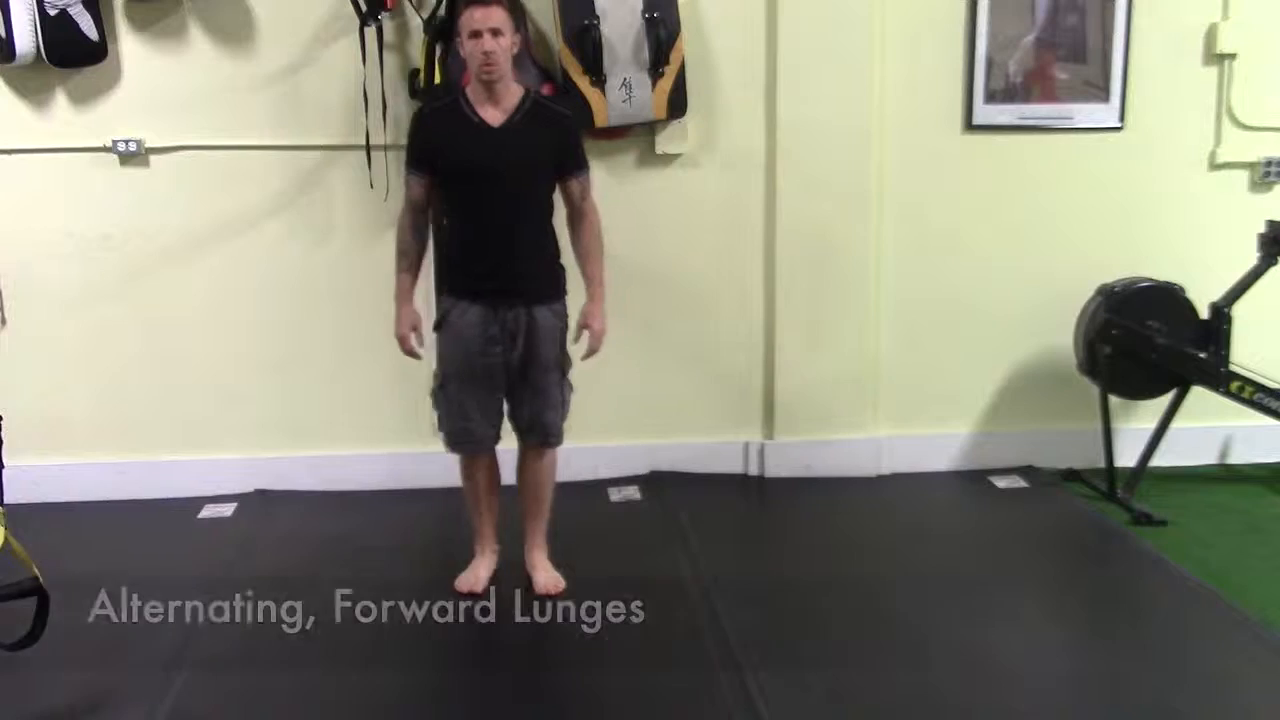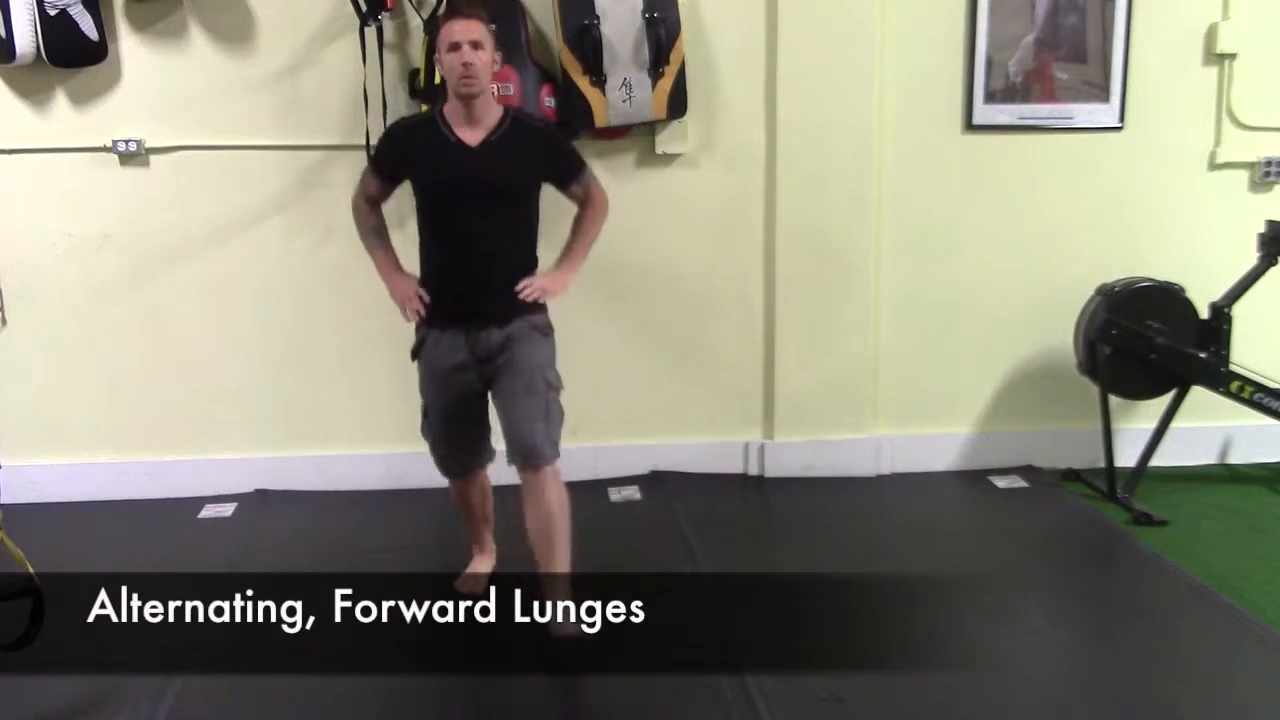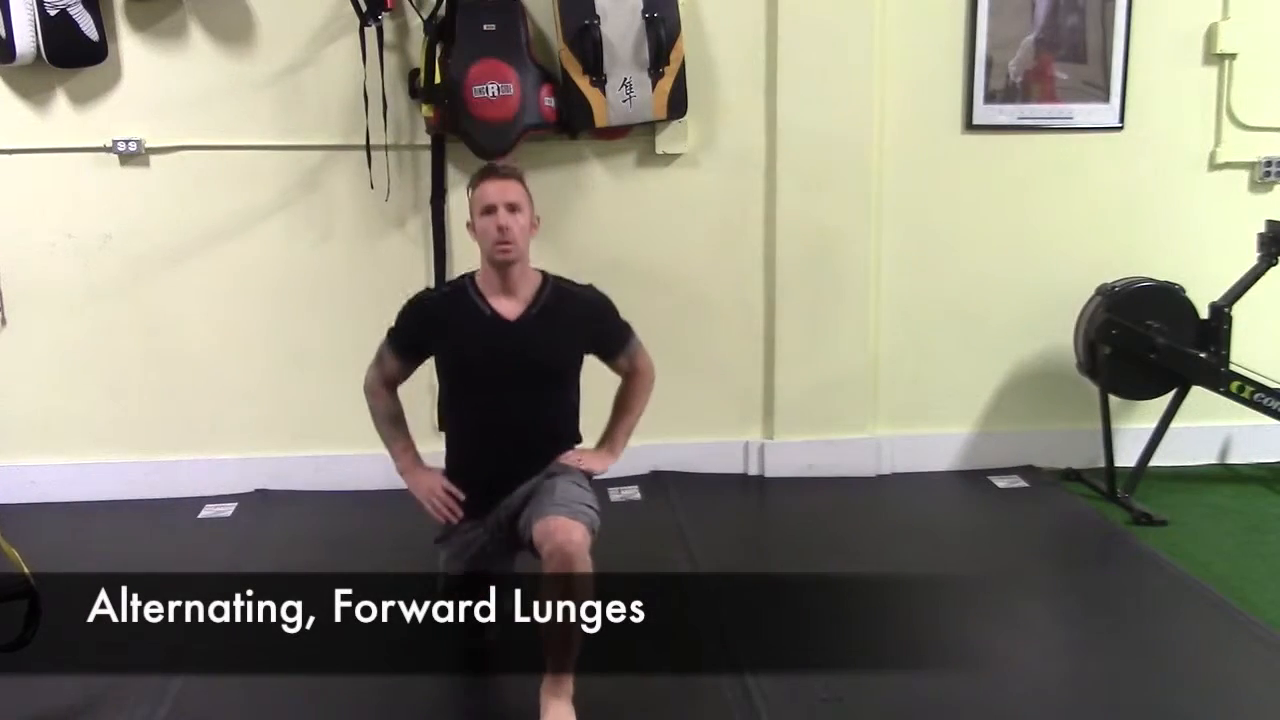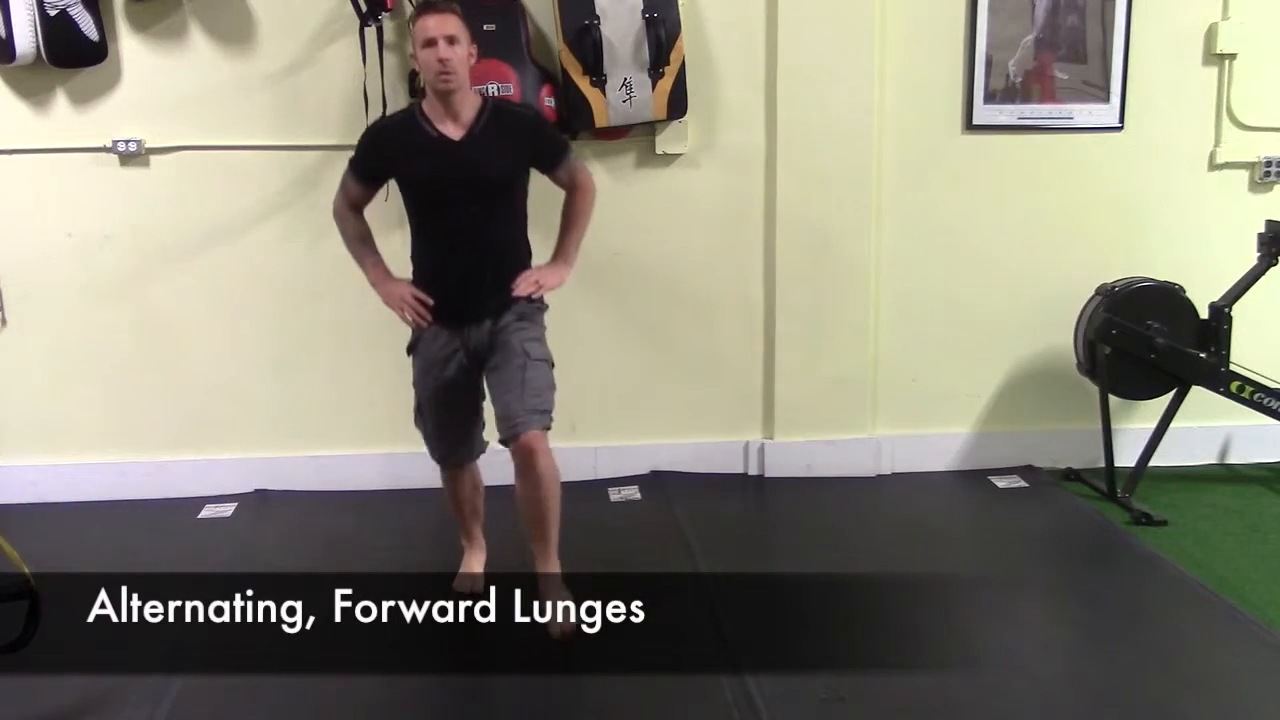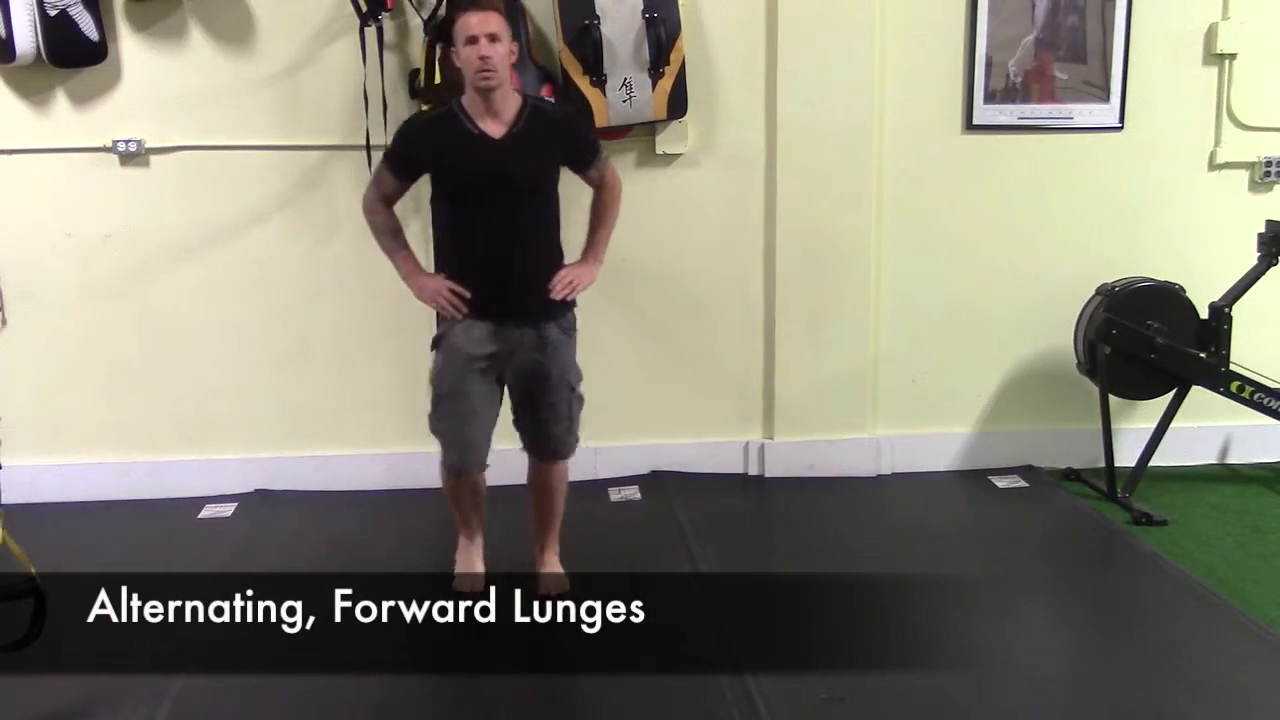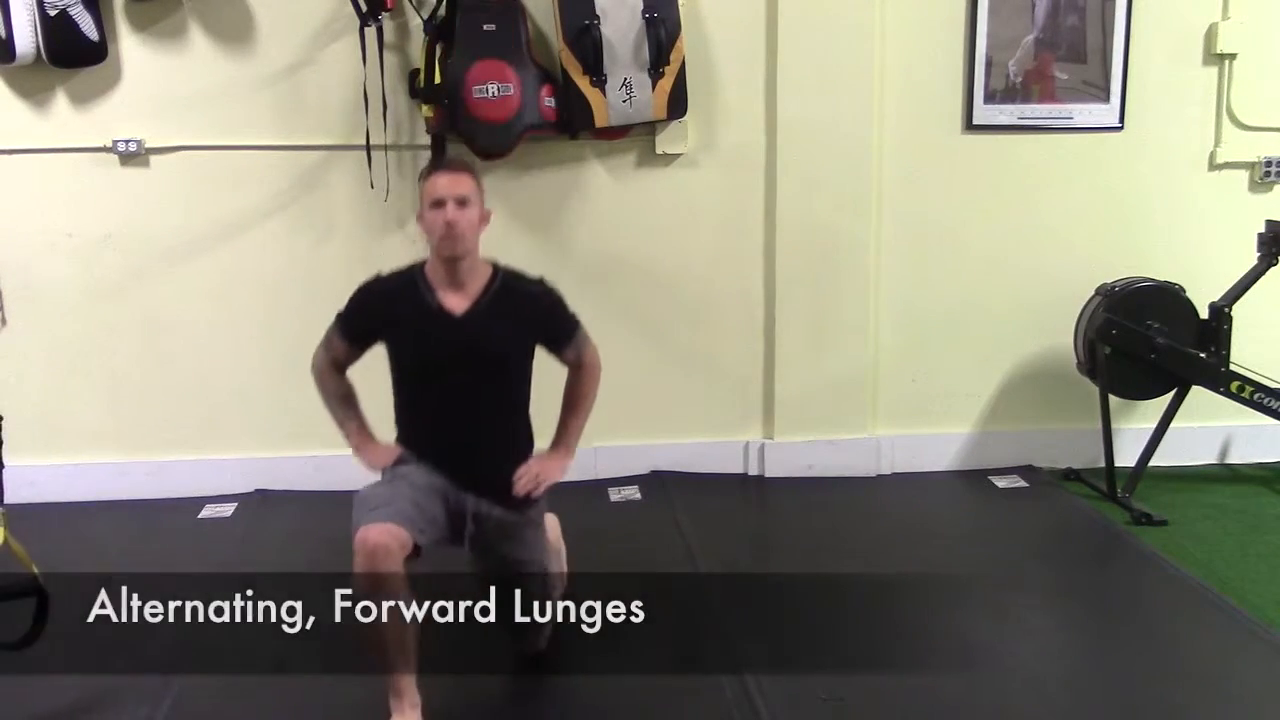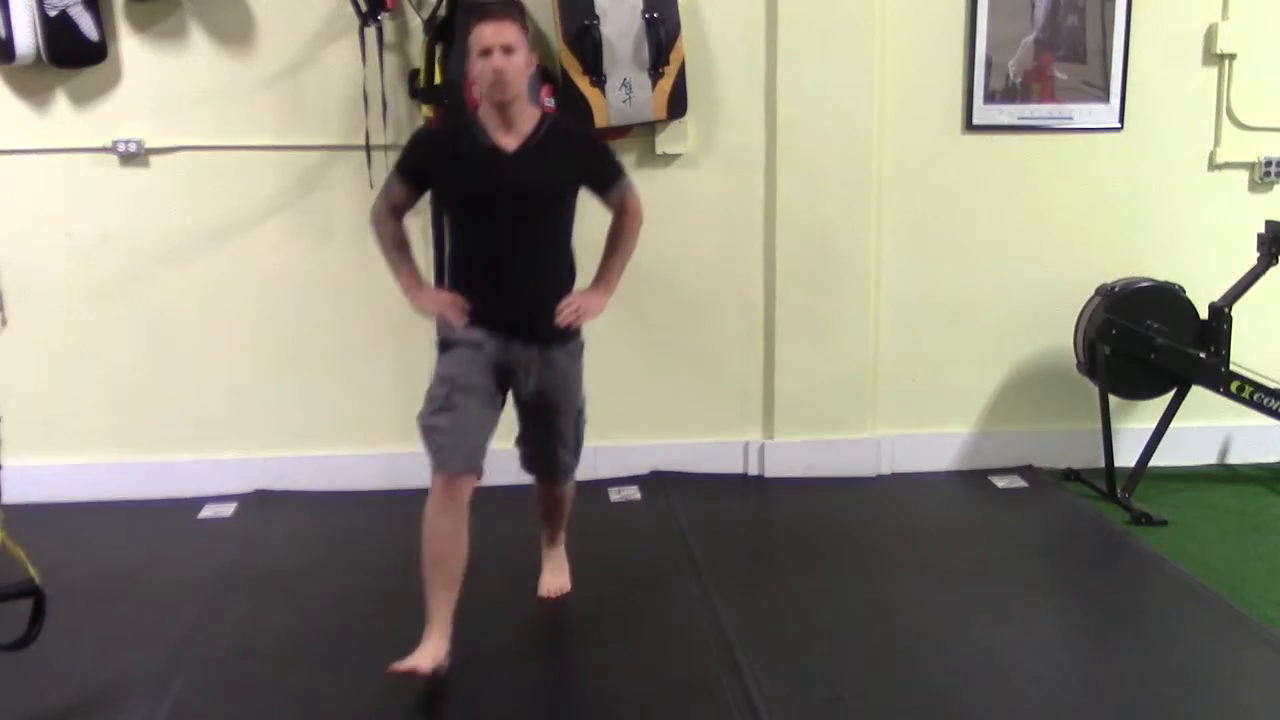
dt=0.7s
person 1, frame 1
left shoulder: (554, 122)
right shoulder: (434, 122)
left elbow: (581, 211)
right elbow: (414, 213)
left wrist: (595, 297)
right wrist: (403, 299)
left hip: (540, 302)
right hip: (465, 304)
left knee: (540, 433)
right knee: (470, 437)
left ankle: (536, 551)
right ankle: (484, 549)
person 1, frame 2
left shoulder: (536, 137)
right shoulder: (410, 137)
left elbow: (594, 200)
right elbow: (365, 201)
left wrist: (564, 270)
right wrist: (391, 274)
left hip: (520, 324)
right hip: (445, 327)
left knee: (538, 459)
right knee: (459, 464)
left ankle: (560, 600)
right ankle: (483, 549)
person 1, frame 3
left shoulder: (580, 306)
right shoulder: (435, 310)
left elbow: (640, 370)
right elbow: (378, 383)
left wrist: (609, 450)
right wrist: (411, 470)
left hip: (552, 474)
right hip: (472, 495)
left knee: (566, 542)
person 1, frame 4
left shoulder: (520, 124)
right shoulder: (390, 138)
left elbow: (581, 186)
right elbow: (347, 208)
left wrist: (560, 265)
right wrist: (383, 282)
left hip: (512, 313)
right hip: (439, 324)
left knee: (529, 441)
right knee: (455, 456)
left ankle: (549, 568)
right ankle: (474, 550)
person 1, frame 5
left shoulder: (556, 124)
right shoulder: (428, 132)
left elbow: (608, 184)
right elbow: (377, 201)
left wrist: (591, 262)
right wrist: (414, 275)
left hip: (546, 318)
right hip: (468, 321)
left knee: (550, 451)
right knee: (461, 457)
left ankle: (548, 554)
right ankle: (470, 541)
person 1, frame 6
left shoulder: (529, 300)
right shoulder: (385, 298)
left elbow: (586, 363)
right elbow: (326, 364)
left wrist: (560, 453)
right wrist: (365, 442)
left hip: (506, 487)
right hip: (423, 471)
left knee: (534, 632)
right knee: (375, 544)
left ankle: (546, 538)
person 1, frame 7
left shoulder: (574, 143)
right shoulder: (440, 144)
left elbow: (628, 209)
right elbow: (386, 212)
left wrist: (602, 290)
right wrist: (416, 289)
left hip: (551, 335)
right hip: (473, 333)
left knee: (555, 470)
right knee: (451, 477)
left ankle: (553, 546)
right ankle: (435, 638)
